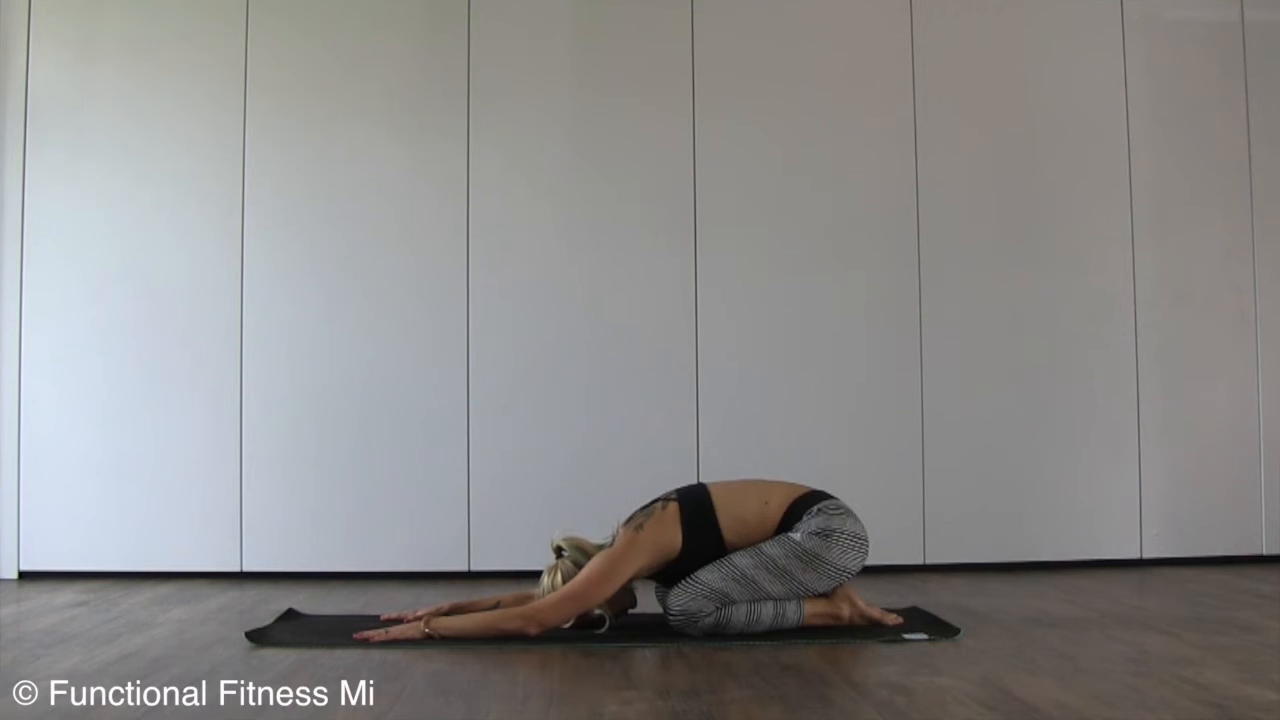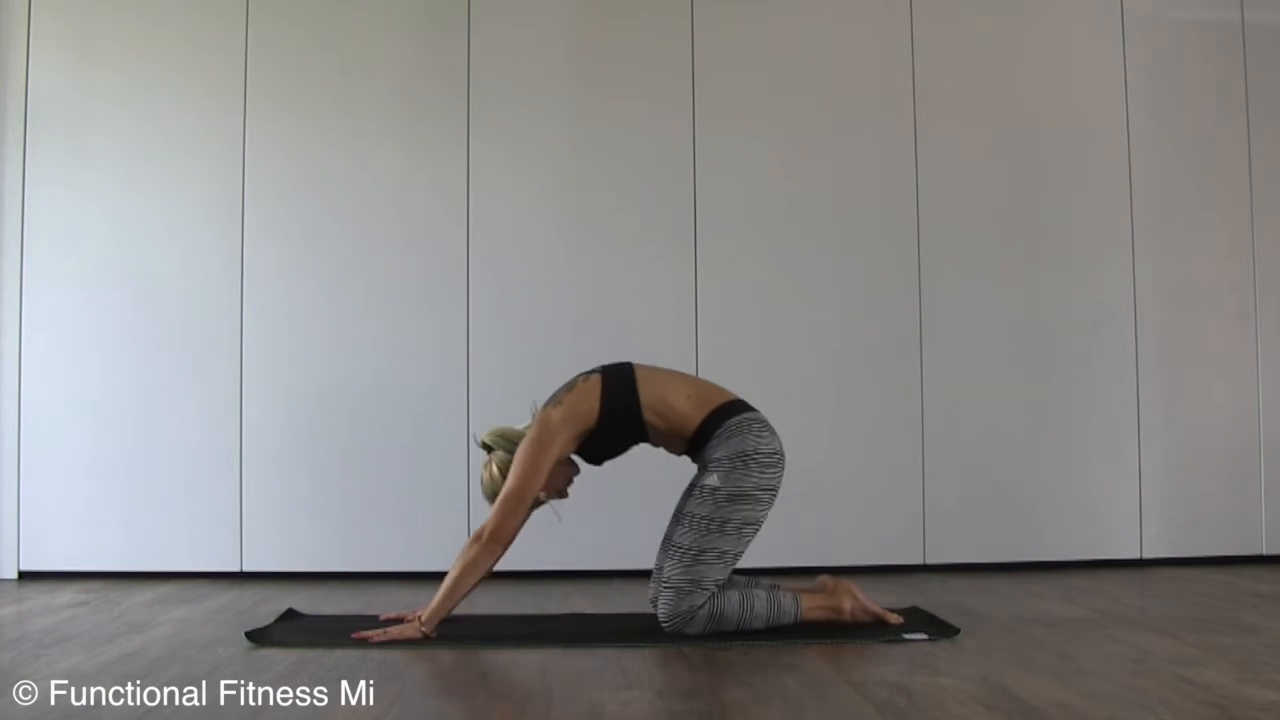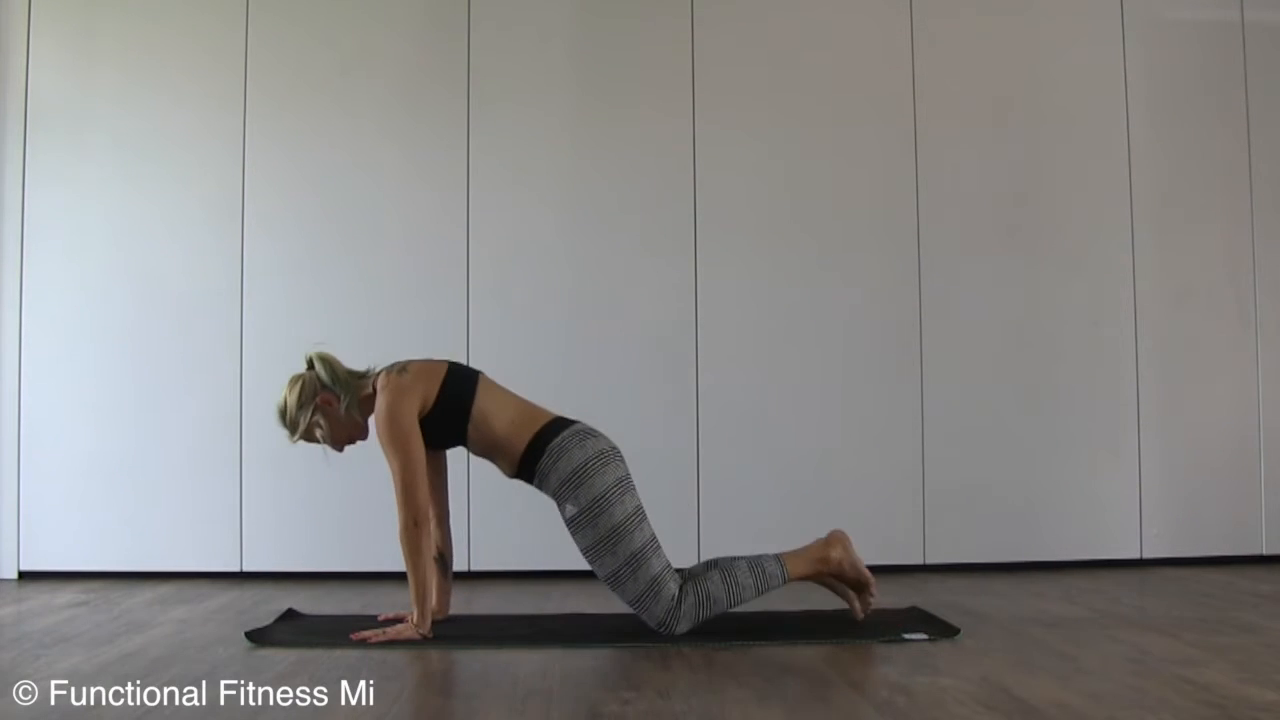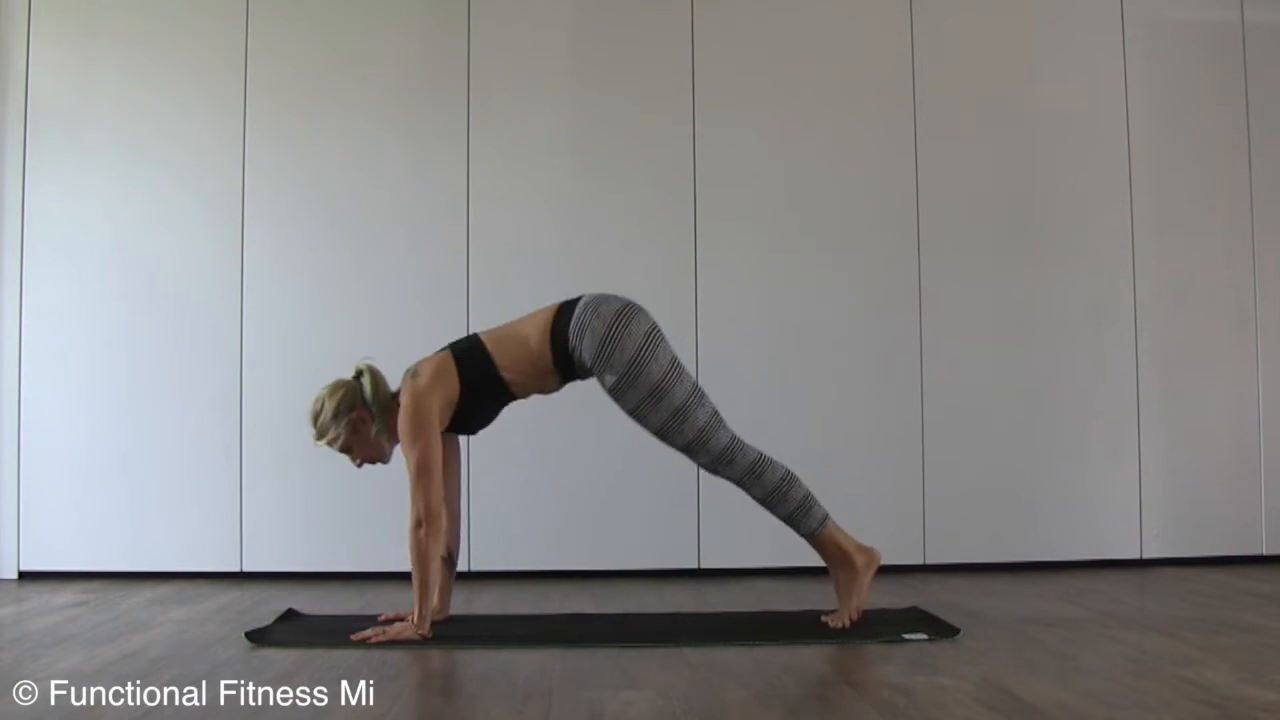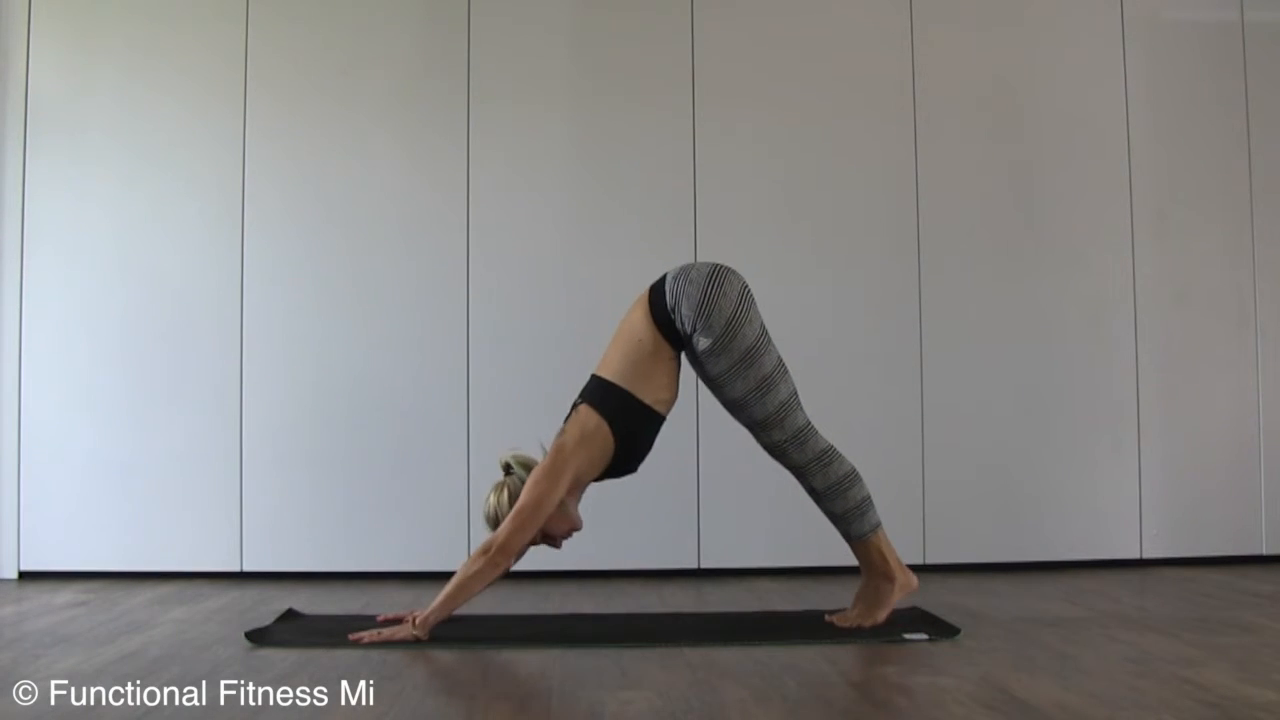
dt=1s
person 1, frame 1
left shoulder: (629, 552)
right shoulder: (632, 543)
left elbow: (531, 619)
right elbow: (539, 596)
left wrist: (429, 628)
right wrist: (445, 606)
left hip: (829, 530)
right hip: (812, 527)
left knee: (688, 608)
right knee: (677, 591)
left ankle: (830, 609)
right ankle: (822, 593)
person 1, frame 2
left shoulder: (549, 430)
right shoulder: (560, 429)
left elbow: (493, 537)
right elbow: (496, 535)
left wrist: (425, 622)
right wrist: (434, 606)
left hip: (743, 452)
right hip: (737, 450)
left knee: (679, 610)
right knee: (675, 592)
left ankle: (831, 605)
right ankle: (819, 592)
person 1, frame 3
left shoulder: (391, 397)
right shoulder: (411, 402)
left elbow: (416, 519)
right elbow: (433, 515)
left wrist: (420, 620)
right wrist: (436, 603)
left hip: (575, 466)
right hip: (579, 459)
left knee: (669, 611)
right knee: (665, 595)
left ankle: (819, 558)
right ankle: (815, 559)
person 1, frame 4
left shoulder: (416, 402)
right shoulder: (434, 405)
left elbow: (426, 518)
right elbow: (445, 514)
left wrist: (420, 619)
right wrist: (437, 601)
left hip: (607, 332)
right hip: (600, 334)
left knee: (721, 450)
right knee: (717, 452)
left ankle: (849, 556)
right ankle: (842, 555)
person 1, frame 5
left shoulder: (566, 465)
right shoulder: (567, 464)
left elbow: (496, 554)
right elbow: (499, 553)
left wrist: (422, 622)
right wrist: (427, 611)
left hip: (700, 299)
right hip: (689, 307)
left knee: (791, 439)
right knee: (788, 444)
left ankle: (887, 569)
right ankle: (878, 567)
